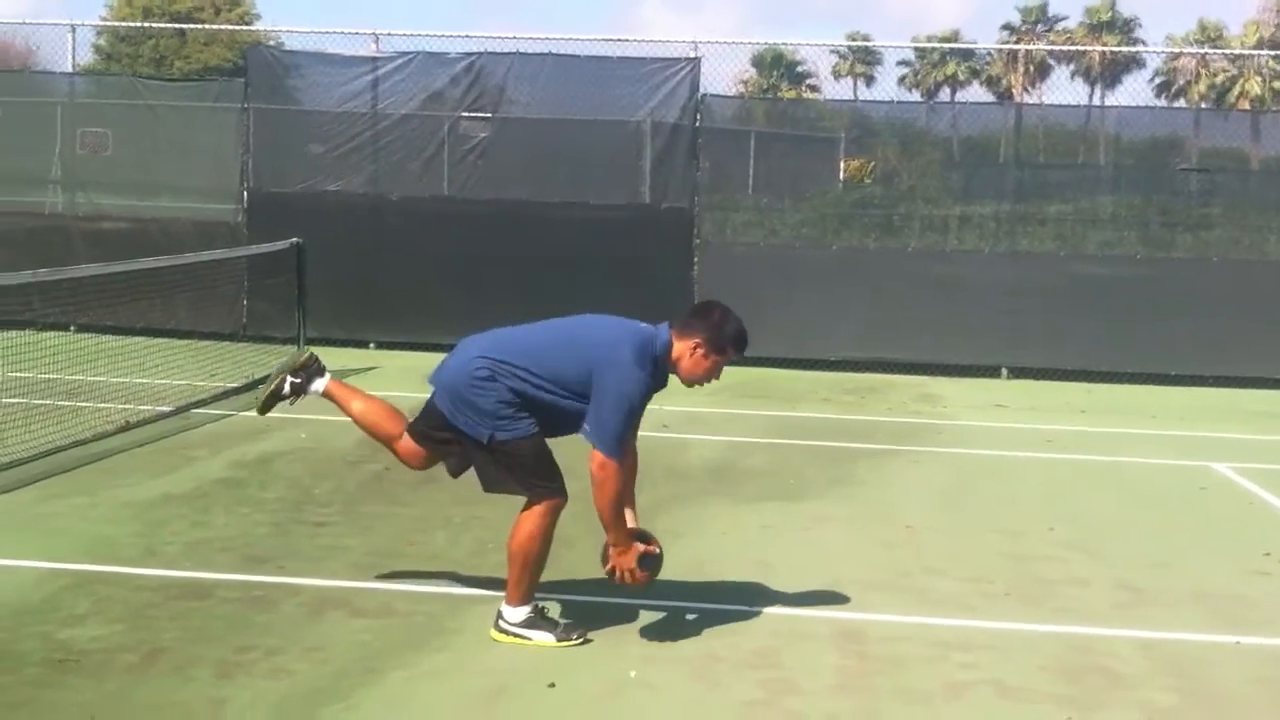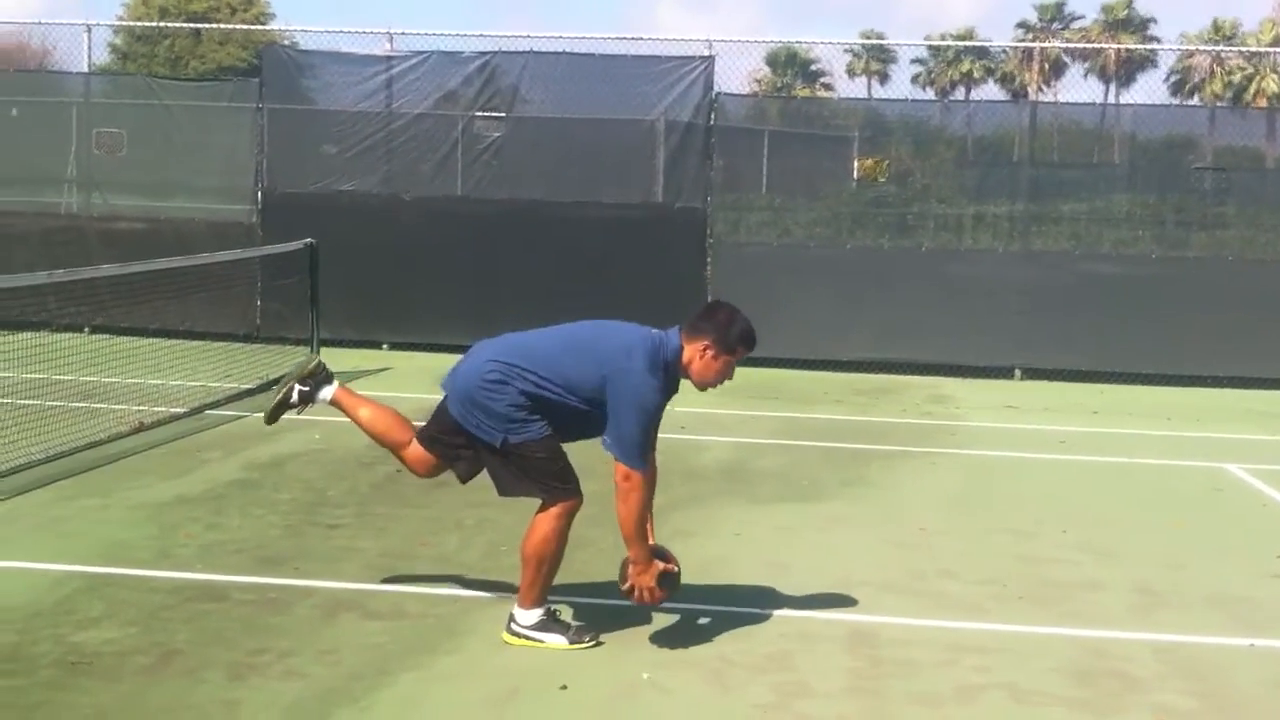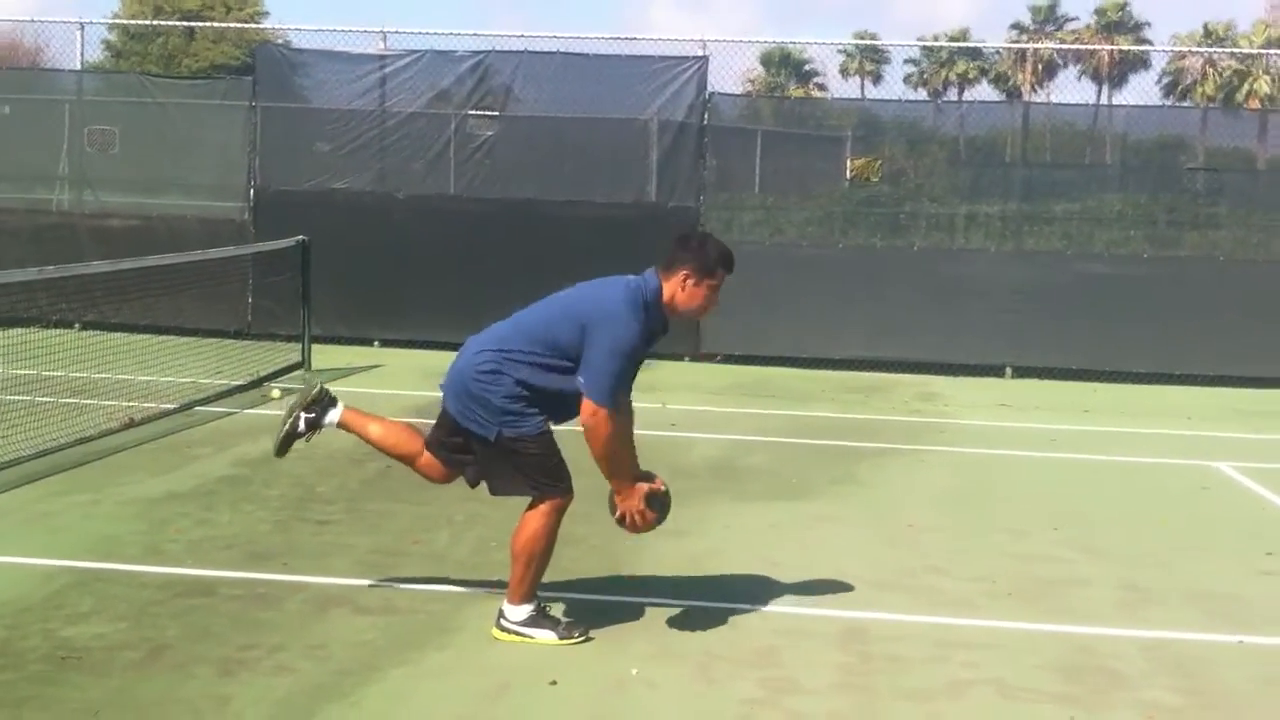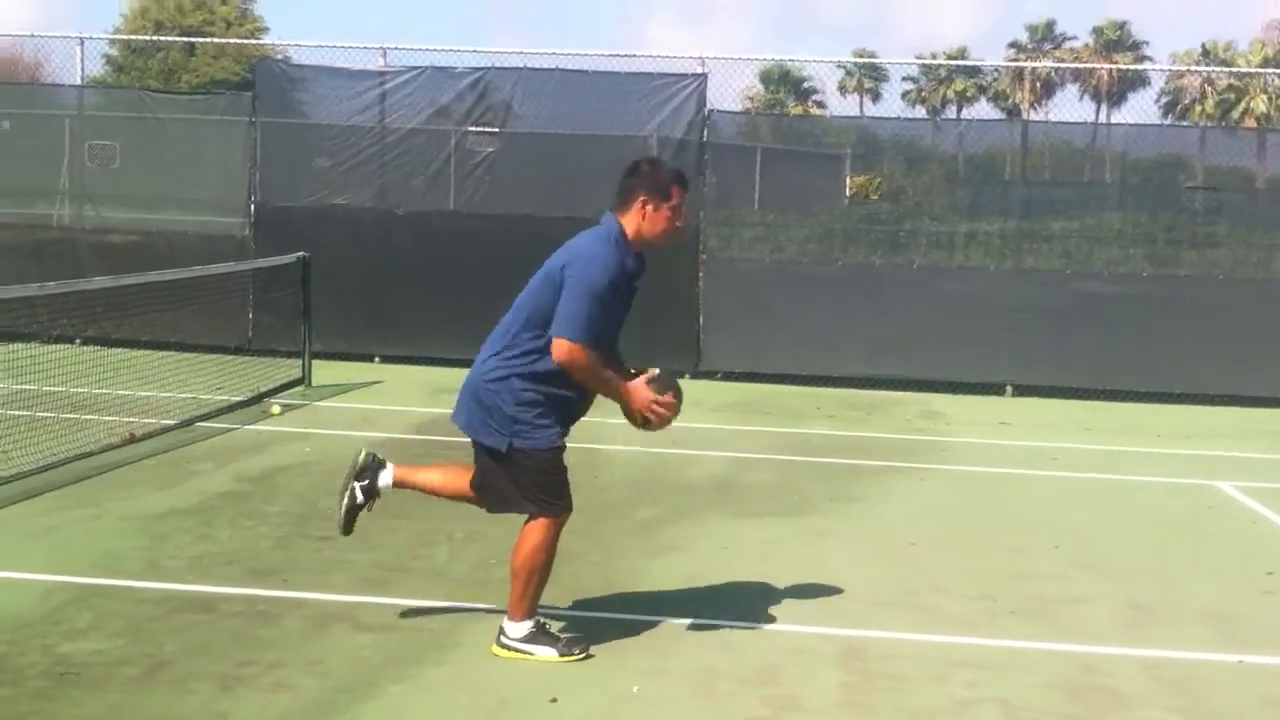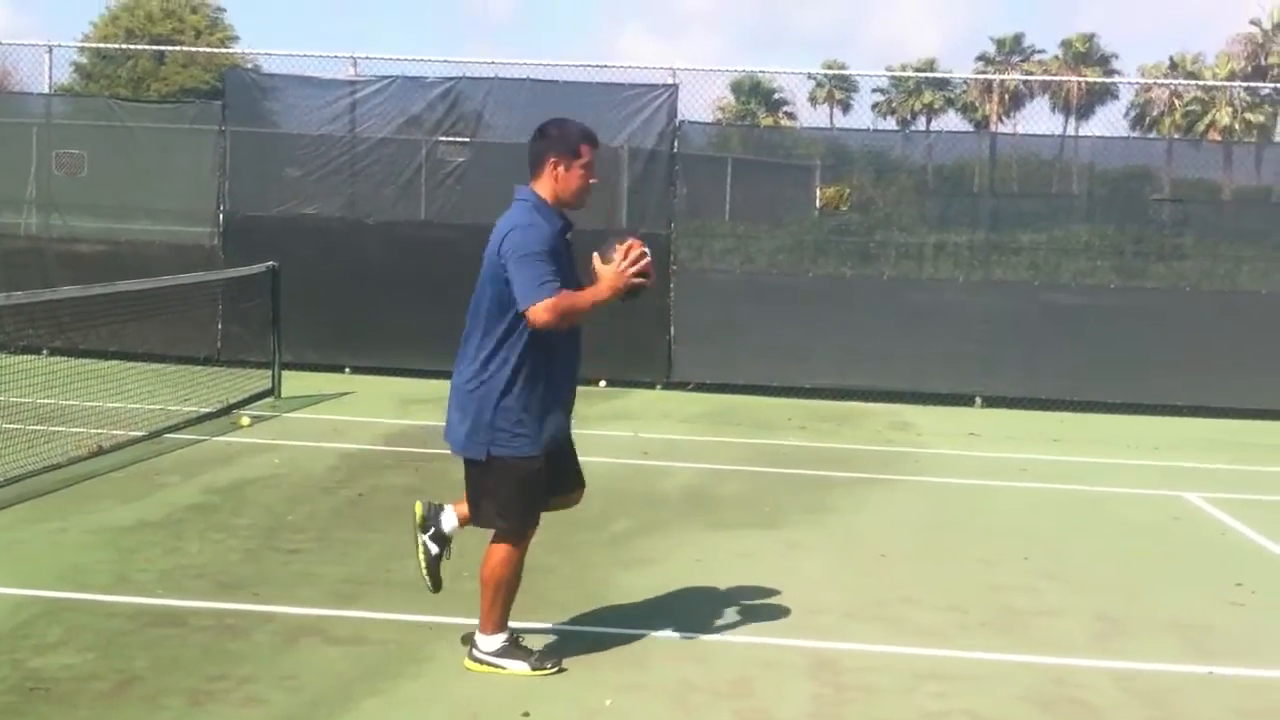
dt=0.3s
person 1, frame 1
left shoulder: (643, 349)
right shoulder: (629, 370)
left elbow: (624, 449)
right elbow: (605, 468)
left wrist: (629, 518)
right wrist: (620, 545)
left hip: (472, 371)
right hip: (485, 387)
left knee: (411, 448)
right knee: (546, 496)
left ankle: (316, 380)
right ankle: (515, 616)
person 1, frame 2
left shoulder: (654, 355)
right shoulder: (641, 377)
left elbow: (643, 459)
right elbow: (629, 478)
left wrist: (649, 536)
right wrist: (641, 562)
left hip: (483, 376)
right hip: (497, 393)
left knee: (419, 455)
right knee: (562, 499)
left ankle: (324, 388)
right ankle: (528, 618)
person 1, frame 3
left shoulder: (637, 304)
right shoulder: (625, 318)
left elbow: (615, 398)
right elbow: (595, 418)
left wrist: (632, 473)
right wrist: (626, 490)
left hip: (482, 376)
right hip: (494, 387)
left knee: (434, 460)
right knee: (552, 496)
left ankle: (328, 412)
right ankle: (518, 615)
person 1, frame 4
left shoulder: (619, 255)
right shoulder: (599, 260)
left elbow: (597, 341)
right elbow: (568, 352)
left wrist: (630, 383)
right wrist: (627, 395)
left hip: (506, 389)
right hip: (512, 398)
left knee: (485, 488)
right knee: (550, 510)
left ankle: (382, 475)
right ankle: (518, 630)
person 1, frame 5
left shoulder: (546, 224)
right shoulder: (526, 231)
left elbow: (557, 296)
right elbow: (544, 314)
left wrist: (605, 280)
right wrist: (608, 288)
left hip: (534, 402)
right hip: (500, 408)
left knee: (564, 493)
right knee: (515, 529)
left ankle: (447, 520)
right ankle: (489, 644)
